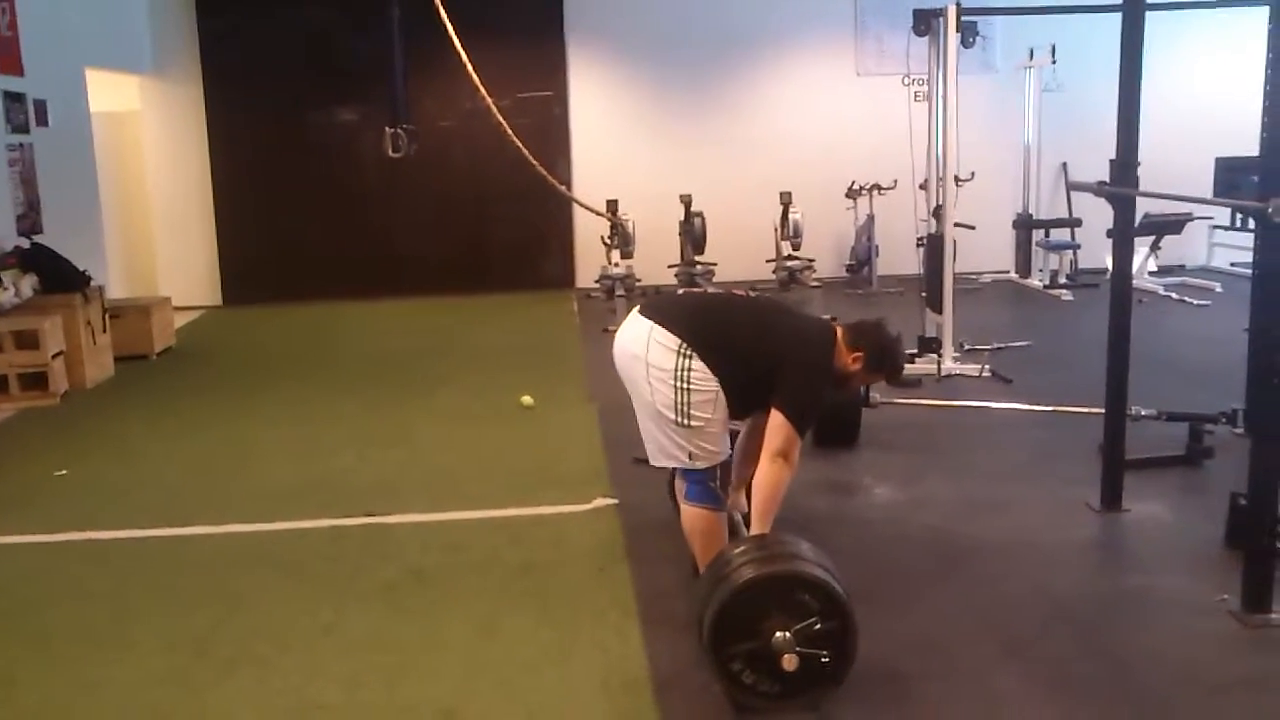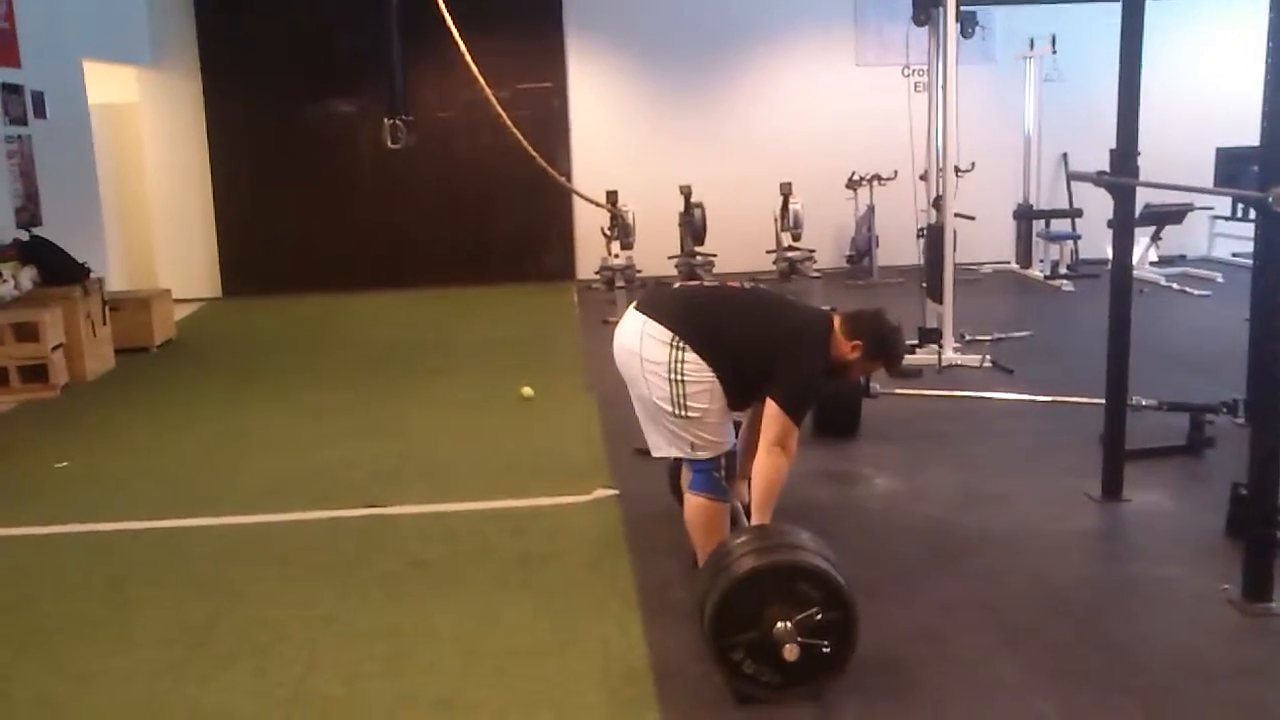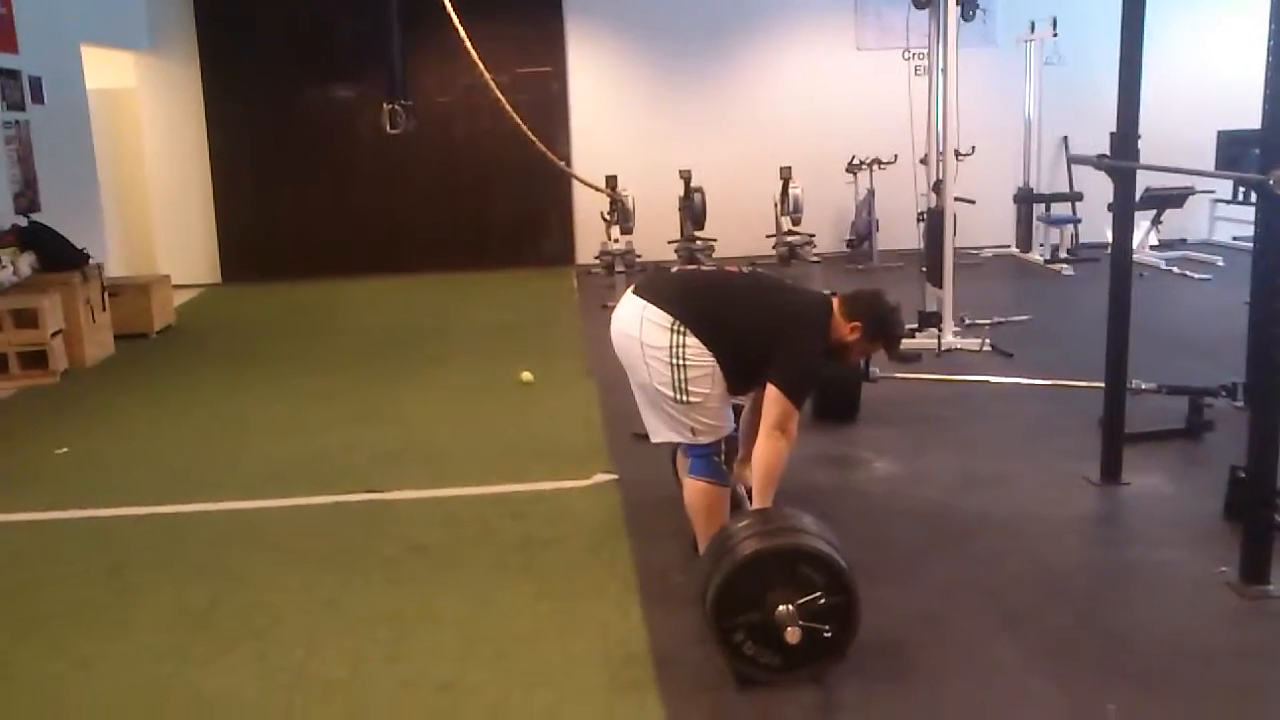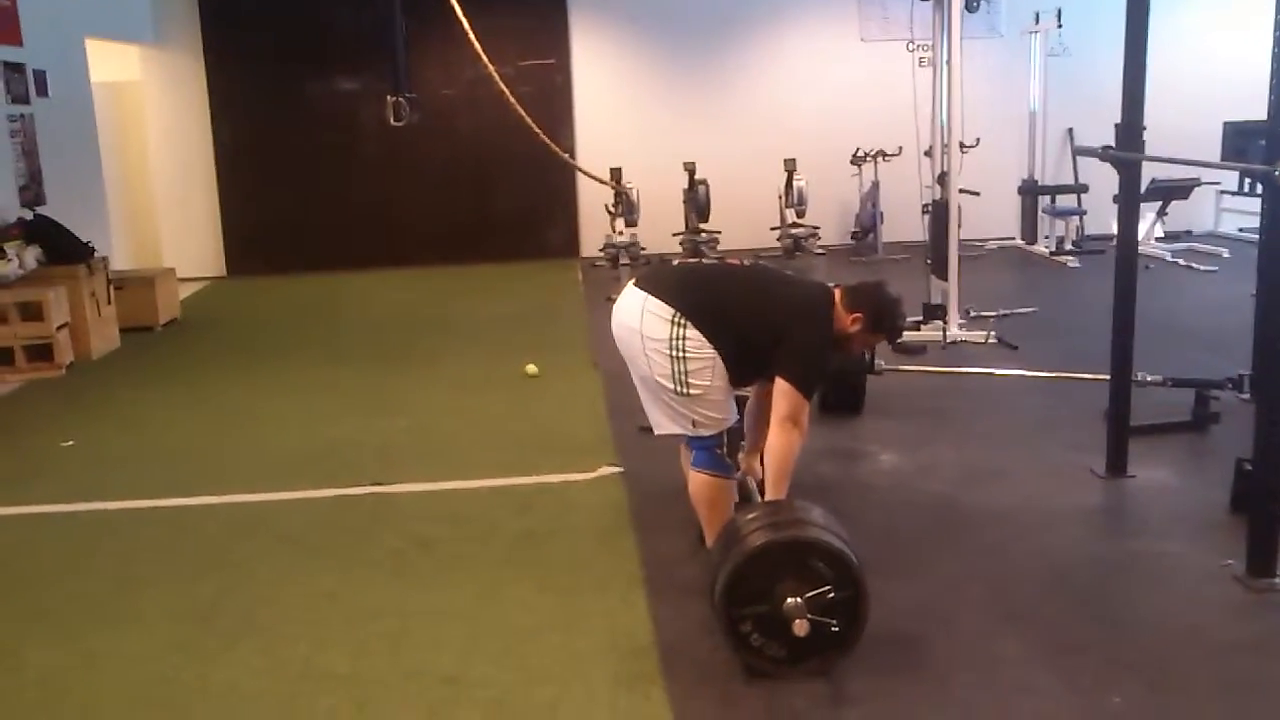
dt=0.3s
person 1, frame 1
left shoulder: (804, 342)
right shoulder: (812, 362)
left elbow: (760, 422)
right elbow: (778, 456)
left wrist: (736, 490)
right hip: (668, 346)
left knee: (693, 462)
right knee: (702, 473)
left ankle: (706, 560)
person 1, frame 2
left shoulder: (803, 330)
right shoulder: (807, 352)
left elbow: (760, 413)
right elbow: (776, 447)
left wrist: (740, 481)
left hip: (640, 325)
right hip: (663, 340)
left knee: (699, 451)
right knee: (708, 462)
left ankle: (707, 551)
person 1, frame 3
left shoulder: (801, 314)
right shoulder: (806, 335)
left elbow: (761, 398)
right elbow: (777, 431)
left wrist: (743, 464)
right hip: (663, 324)
left knee: (697, 438)
right knee: (707, 447)
left ankle: (708, 537)
person 1, frame 4
left shoulder: (803, 306)
right shoulder: (812, 328)
left elbow: (766, 386)
right elbow: (787, 424)
left wrist: (750, 455)
right hip: (664, 318)
left knee: (698, 428)
right knee: (712, 439)
left ankle: (712, 526)
